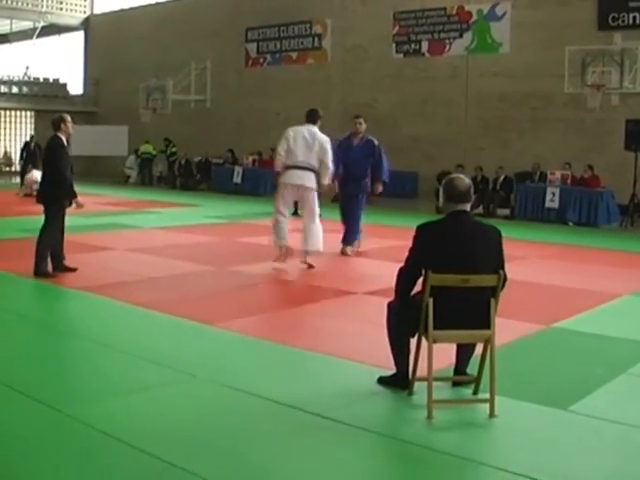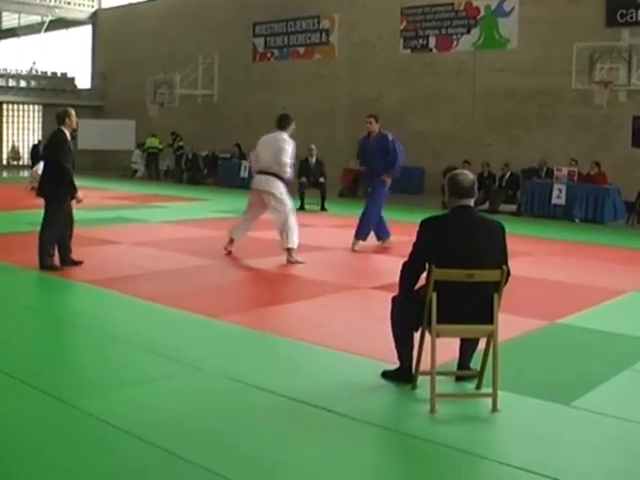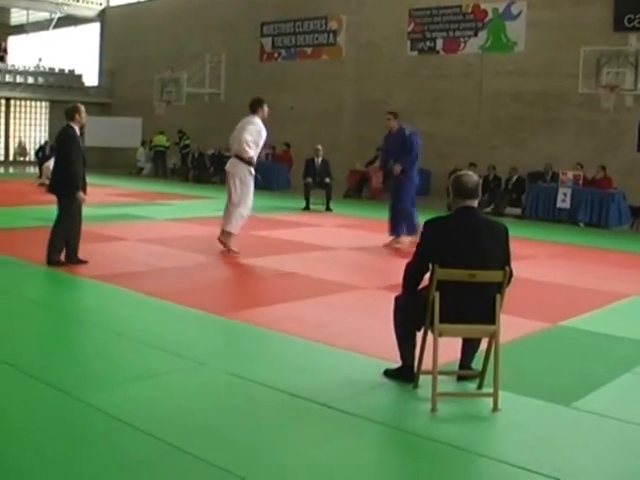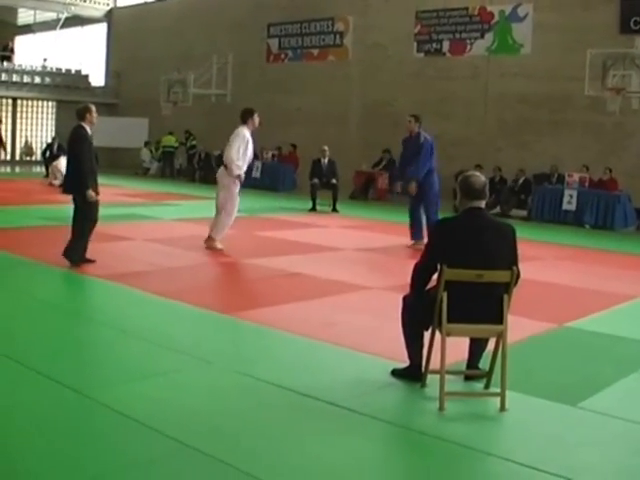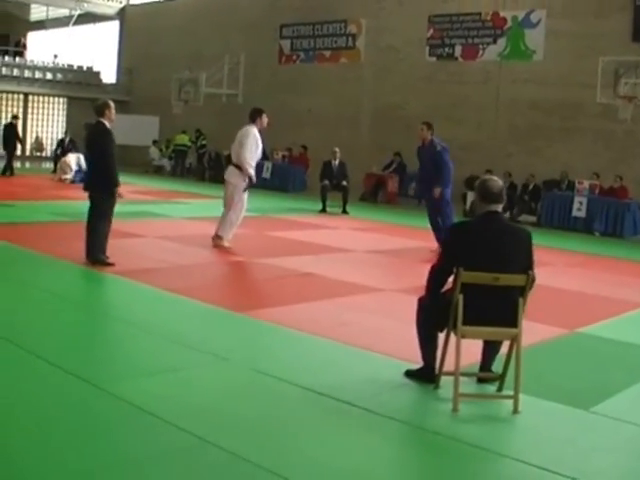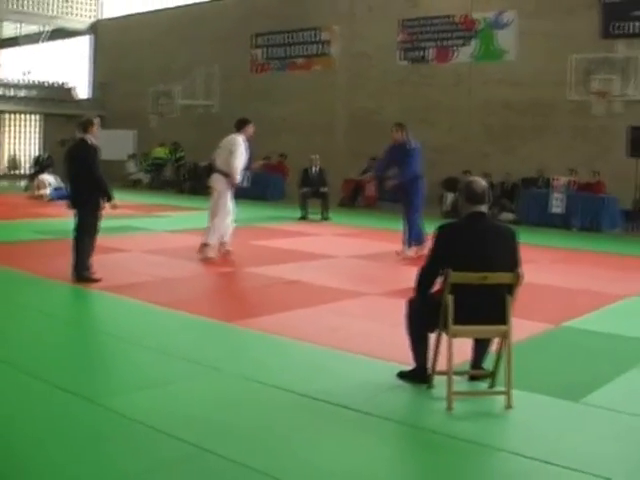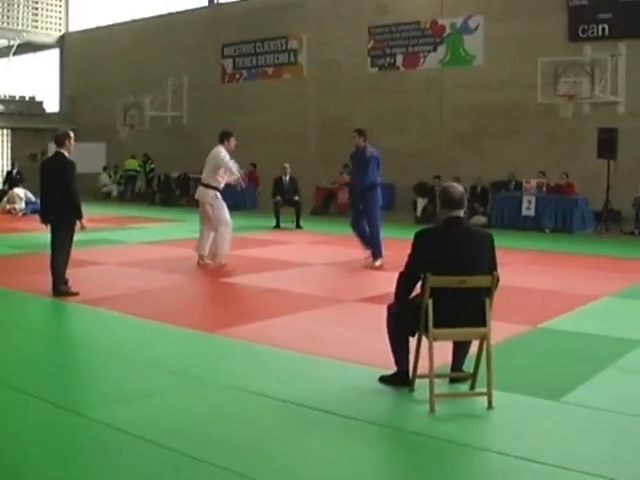
dt=0.3s
person 1, frame 1
left shoulder: (428, 231)
right shoulder: (492, 234)
left elbow: (409, 274)
left wrist: (400, 299)
left hip: (436, 317)
right hip: (478, 318)
left knee: (397, 309)
left ankle: (401, 375)
right ankle: (461, 371)
person 1, frame 2
left shoulder: (432, 226)
right shoulder: (495, 228)
left elbow: (412, 268)
left wrist: (404, 294)
left hip: (439, 311)
right hip: (481, 313)
left knee: (401, 303)
left ankle: (405, 369)
right ankle: (464, 366)
person 1, frame 3
left shoulder: (436, 227)
right shoulder: (498, 230)
left elbow: (416, 269)
right elbow: (505, 276)
left wrist: (407, 294)
left hip: (442, 311)
right hip: (483, 314)
left knee: (403, 303)
left ankle: (407, 368)
right ankle: (466, 366)
person 1, frame 4
left shoulder: (445, 228)
right shoulder: (506, 230)
left elbow: (425, 269)
left wrist: (415, 294)
left hip: (451, 310)
right hip: (490, 313)
left knee: (411, 303)
left ankle: (415, 368)
right ankle: (473, 367)
person 1, frame 5
left shoulder: (462, 230)
right shoulder: (522, 235)
left elbow: (441, 271)
left wrist: (431, 296)
left hip: (466, 313)
right hip: (505, 317)
left knee: (427, 305)
left ankle: (429, 369)
right ankle: (486, 369)
person 1, frame 6
left shoulder: (449, 231)
right shoulder: (507, 234)
left elbow: (430, 272)
left wrist: (420, 296)
left hip: (456, 312)
right hip: (494, 314)
left knee: (417, 306)
left ankle: (421, 369)
right ankle: (477, 367)
person 1, frame 7
left shoulder: (426, 237)
right shoulder: (484, 238)
left elbow: (409, 277)
left wrist: (399, 302)
left hip: (435, 317)
right hip: (473, 317)
left knee: (396, 311)
left ankle: (402, 373)
right ankle: (457, 369)
person 2, frame 1
left shoulder: (55, 142)
right shoulder: (58, 144)
right elbow: (63, 174)
left wrist: (69, 195)
right wrist: (74, 196)
left hip: (54, 194)
right hip: (56, 195)
left knee: (56, 230)
right knee: (50, 230)
left ankle: (58, 263)
right ankle: (40, 266)
person 2, frame 2
left shoulder: (60, 137)
right shoulder: (60, 139)
right elbow: (64, 168)
left wrist: (71, 190)
right wrist: (75, 191)
left hip: (59, 189)
right hip: (56, 190)
left knee: (66, 223)
right knee: (52, 225)
left ankle: (66, 257)
right ankle: (46, 261)
person 2, frame 3
left shoulder: (69, 133)
right shoulder: (69, 135)
right elbow: (72, 165)
left wrist: (78, 187)
right wrist: (78, 189)
left hip: (69, 186)
right hip: (68, 187)
left knee: (74, 221)
right knee: (65, 221)
left ankle: (71, 255)
right ankle: (53, 256)
person 2, frame 4
left shoulder: (78, 133)
right shoulder: (82, 135)
right elbow: (83, 163)
left wrist: (90, 186)
right wrist: (88, 188)
left hip: (79, 184)
right hip: (82, 186)
left knee: (81, 219)
right knee: (89, 219)
left ankle: (78, 254)
right ankle: (73, 252)
person 2, frame 5
left shoulder: (93, 130)
right shoulder: (105, 132)
right elbow: (108, 160)
right wrist: (115, 185)
left hip: (95, 181)
right hip: (104, 183)
left knee: (95, 217)
right knee: (103, 218)
left ankle: (92, 252)
right ankle: (96, 254)
person 2, frame 6
left shoulder: (73, 149)
right shoulder: (90, 149)
left elbow: (72, 175)
right elbow: (97, 176)
left wrist: (73, 197)
right wrist: (109, 197)
left hip: (79, 197)
right hip: (90, 199)
left knee: (82, 234)
right knee: (86, 235)
left ankle: (81, 268)
right ankle: (81, 271)
person 2, frame 7
left shoulder: (46, 163)
right shoulder: (67, 164)
left elbow: (44, 190)
right elbow: (72, 192)
left wrist: (44, 213)
right wrist: (80, 216)
left hip: (53, 212)
right hip: (65, 214)
left knee: (58, 248)
right knee: (61, 249)
left ankle: (59, 281)
right ankle: (59, 286)
person 3, frame 1
left shoulder: (291, 131)
right shoulder: (323, 138)
left elbow: (280, 153)
right elbow: (327, 164)
left wrist: (279, 171)
right wrist: (323, 181)
left hip: (290, 176)
right hip: (309, 179)
left knee: (281, 213)
right knee: (311, 218)
left ankle: (284, 248)
right ankle: (308, 255)
person 3, frame 2
left shoulder: (265, 138)
right shoulder: (287, 141)
left elbow: (254, 158)
right elbow: (284, 161)
right wrist: (287, 175)
left hip: (259, 181)
right hip: (273, 184)
left knee: (249, 215)
right knee: (287, 217)
left ankle: (230, 243)
right ankle: (291, 254)
person 3, frame 3
left shoulder: (246, 121)
right shoulder: (256, 124)
left elbow: (233, 140)
right elbow: (244, 139)
right wrist: (250, 156)
left hip: (235, 164)
right hip: (243, 167)
left knee: (233, 202)
right knee: (242, 204)
left ankle: (224, 234)
right ankle: (228, 237)
person 3, frame 4
left shoulder: (244, 133)
right shoulder: (242, 134)
right elbow: (230, 155)
left wrist: (237, 173)
right wrist: (237, 173)
left hip: (228, 175)
right hip: (230, 177)
left knee: (224, 209)
right knee: (228, 211)
left ankle: (213, 238)
right ankle: (212, 239)
person 3, frame 5
left shoulder: (247, 131)
right shoulder: (252, 133)
right elbow: (245, 156)
right wrist: (250, 174)
left hip: (235, 173)
right hip: (239, 175)
left knee: (231, 207)
right knee: (237, 208)
left ankle: (219, 236)
right ankle: (220, 238)
person 3, frame 6
left shoulder: (229, 139)
right shoulder: (240, 142)
left elbow: (216, 156)
right elbow: (234, 163)
right wrist: (235, 180)
left hip: (219, 177)
right hip: (224, 181)
left knee: (227, 214)
right knee: (220, 215)
left ankle: (223, 244)
right ankle: (206, 246)
person 3, frame 7
left shoulder: (218, 152)
right shoulder: (220, 153)
right elbow: (226, 164)
left wrist: (233, 178)
right wrist: (237, 174)
left hip: (205, 192)
right hip: (211, 194)
left knee: (207, 226)
right knee: (224, 224)
left ankle: (202, 257)
right ankle: (217, 256)
person 4, frame 1
left shoulder: (371, 143)
right shoulder: (344, 142)
left elbow: (380, 162)
right elbow: (336, 160)
left wrist: (379, 181)
right wrist: (335, 179)
left hip: (360, 184)
right hip: (345, 182)
left knee: (355, 215)
right knee: (346, 214)
left ankle: (346, 245)
right ankle: (356, 237)
person 4, frame 2
left shoulder: (387, 139)
right shoulder: (364, 141)
left elbow: (397, 157)
right elbow: (360, 156)
left wrist: (390, 174)
right wrist: (363, 166)
left hip: (382, 179)
right hip: (370, 178)
left knee: (370, 209)
right knee: (374, 210)
left ankle: (358, 239)
right ankle: (385, 237)
person 4, frame 3
left shoulder: (407, 134)
right shoulder: (388, 137)
left elbow: (414, 153)
right elbow: (386, 155)
left wrist: (401, 165)
right wrist: (385, 166)
left hip: (407, 174)
right hip: (396, 173)
left knee: (406, 204)
right knee: (395, 205)
left ankle: (413, 234)
right ankle: (398, 235)
person 4, frame 4
left shoulder: (424, 141)
right shoulder: (407, 141)
left elbow: (422, 162)
right elbow: (403, 161)
left wrist: (414, 181)
right wrist: (400, 179)
left hip: (427, 179)
right hip: (414, 179)
left knee: (430, 212)
right knee: (414, 209)
right ankle: (418, 239)
person 4, frame 5
left shoulder: (439, 148)
right shoulder: (421, 149)
left elbow: (447, 169)
left wrist: (440, 186)
right wrist: (418, 183)
left hip: (441, 187)
right hip: (428, 187)
left knee: (445, 217)
right knee: (433, 217)
right ankle: (442, 243)
person 4, frame 6
left shoulder: (412, 147)
right shoulder: (394, 148)
left elbow: (410, 167)
right elbow: (386, 162)
left wrist: (397, 180)
right wrist: (376, 173)
left hip: (415, 183)
right hip: (405, 184)
left knee: (412, 215)
right knee: (413, 215)
left ankle: (410, 245)
right ankle: (421, 243)
person 4, frame 7
left shoulder: (370, 155)
right shoulder: (355, 154)
left elbow: (368, 176)
left wrist: (350, 180)
right wrist: (349, 180)
left hip: (370, 192)
right hip: (359, 193)
left knee: (373, 225)
right knee: (356, 223)
left ankle: (377, 256)
right ankle: (370, 247)
